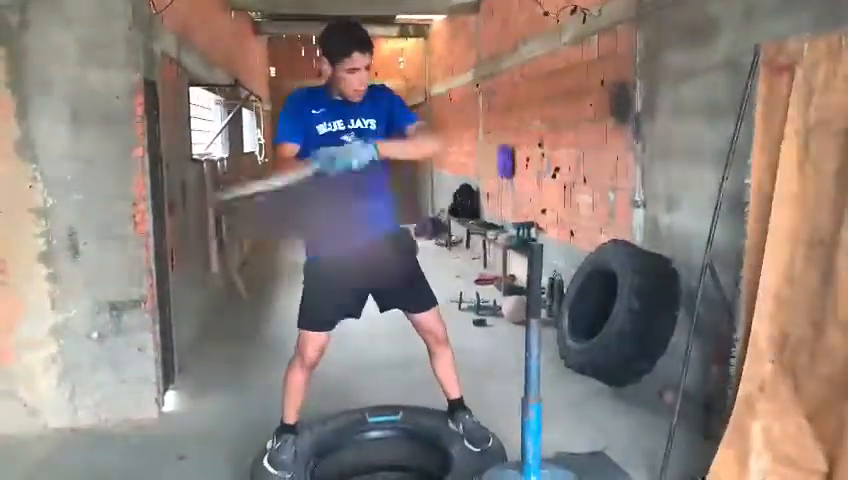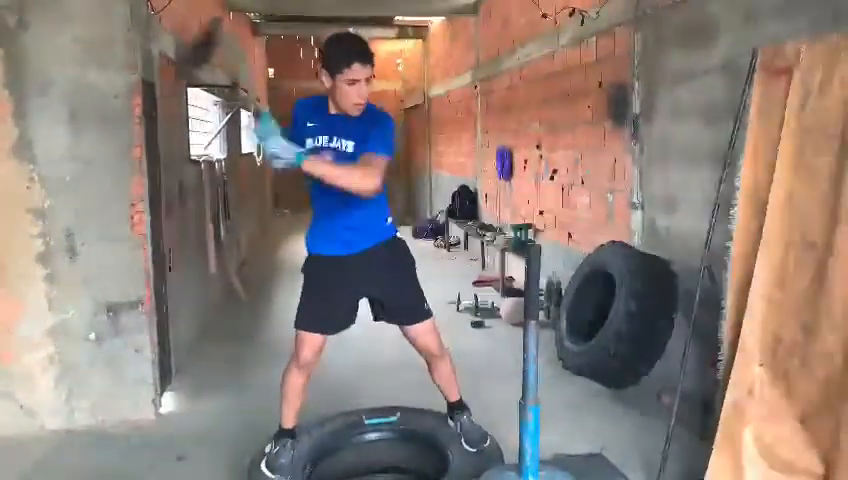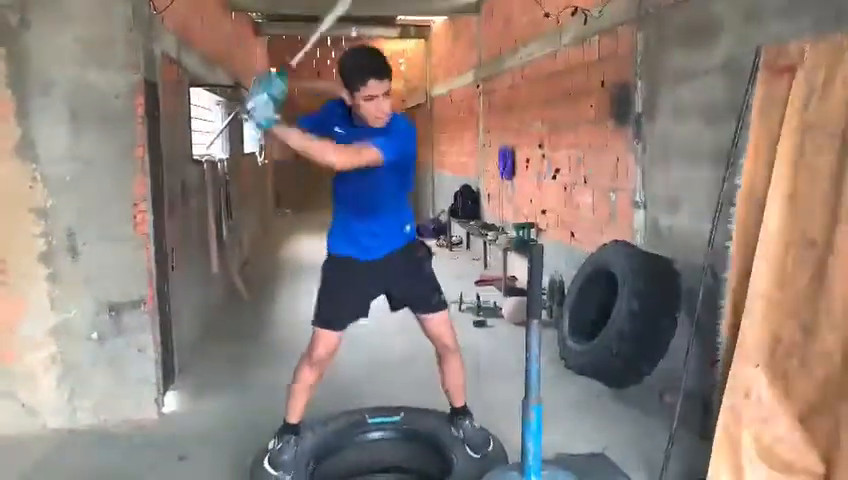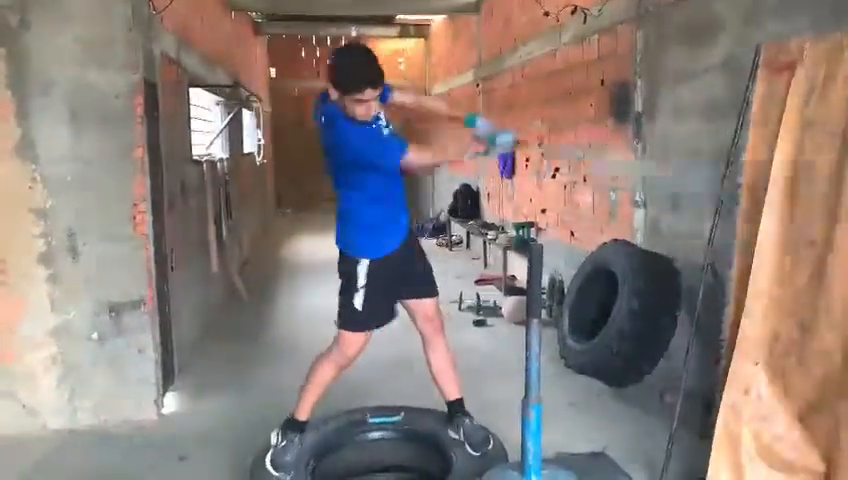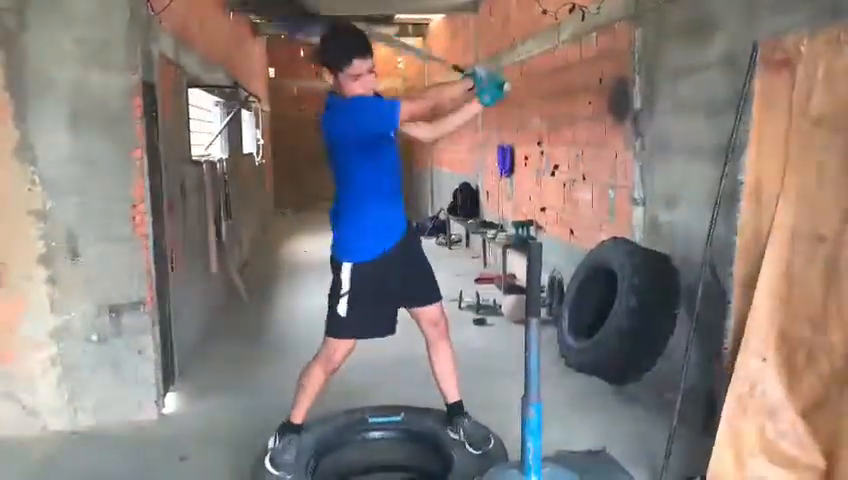
dt=0.2s
person 1, frame 1
left shoulder: (384, 100)
right shoulder: (300, 106)
left elbow: (429, 144)
right elbow: (285, 170)
left wrist: (375, 148)
right wrist: (321, 163)
left hip: (386, 241)
right hip: (330, 250)
left knee: (435, 332)
right knee: (308, 352)
left ankle: (459, 412)
right ankle: (286, 434)
person 1, frame 2
left shoulder: (377, 121)
right shoulder: (306, 112)
left elbow: (369, 182)
right elbow: (295, 164)
left wrist: (306, 159)
right wrist: (284, 153)
left hip: (381, 249)
right hip: (328, 255)
left knee: (431, 345)
right knee: (304, 355)
left ankle: (458, 412)
right ankle: (285, 436)
person 1, frame 3
left shoulder: (400, 131)
right shoulder: (333, 116)
left elbow: (340, 159)
right elbow: (302, 142)
left wrist: (276, 126)
right wrist: (278, 119)
left hip: (403, 248)
right hip: (351, 256)
left knee: (447, 340)
right knee: (321, 351)
left ankle: (461, 416)
right ankle: (288, 434)
person 1, frame 4
left shoulder: (342, 105)
right shoulder: (351, 134)
left elbow: (404, 100)
right elbow: (419, 161)
left wrist: (454, 114)
left hip: (397, 234)
right hip: (367, 248)
left knee: (432, 322)
right knee: (346, 349)
left ankle: (457, 415)
right ankle: (292, 429)
person 1, frame 5
left shoulder: (368, 101)
right shoulder: (342, 114)
left elbow: (418, 132)
right elbow: (421, 107)
left wrist: (476, 105)
right wrist: (473, 84)
left hip: (398, 236)
right hip: (360, 252)
left knee: (436, 324)
right knee: (334, 353)
left ankle: (457, 416)
right ankle: (289, 432)
